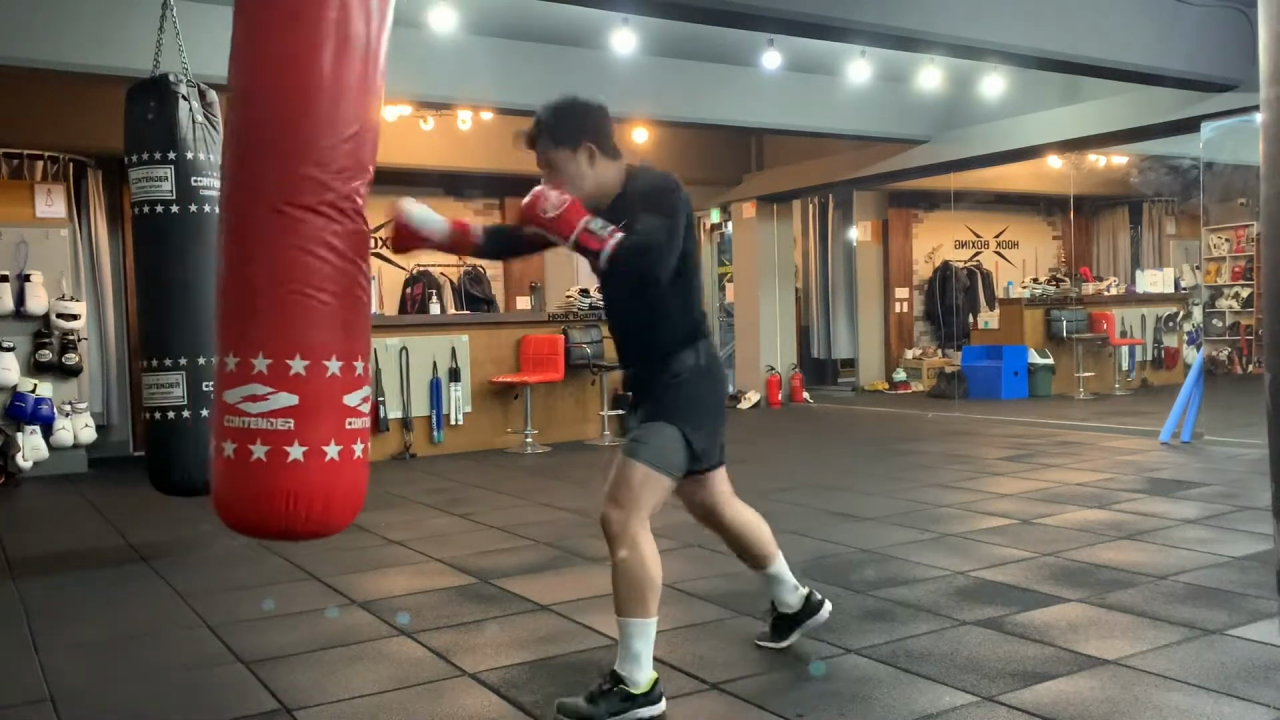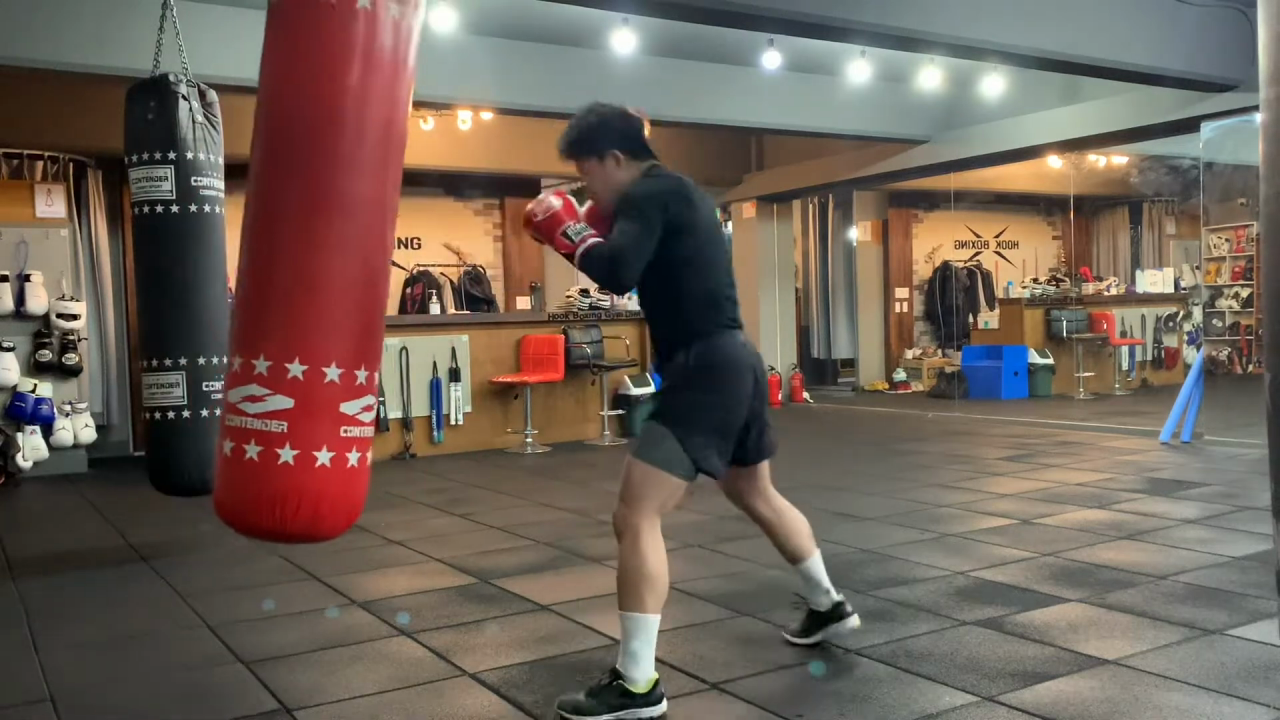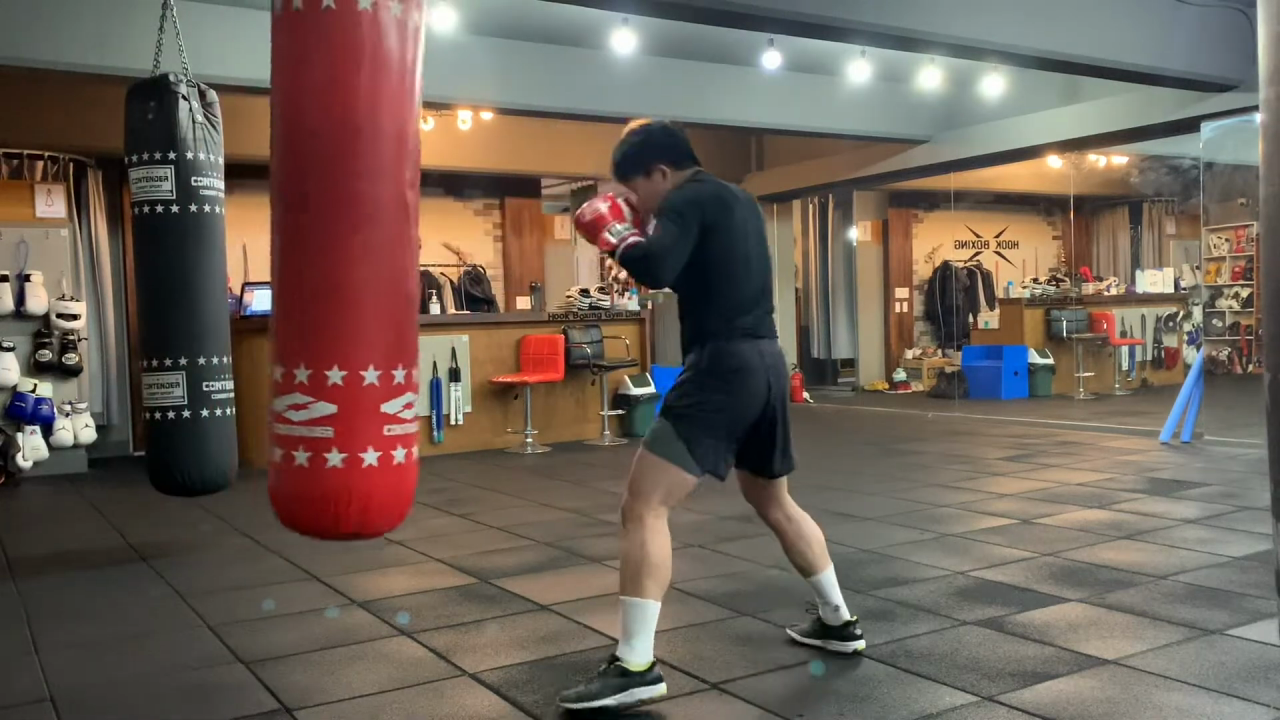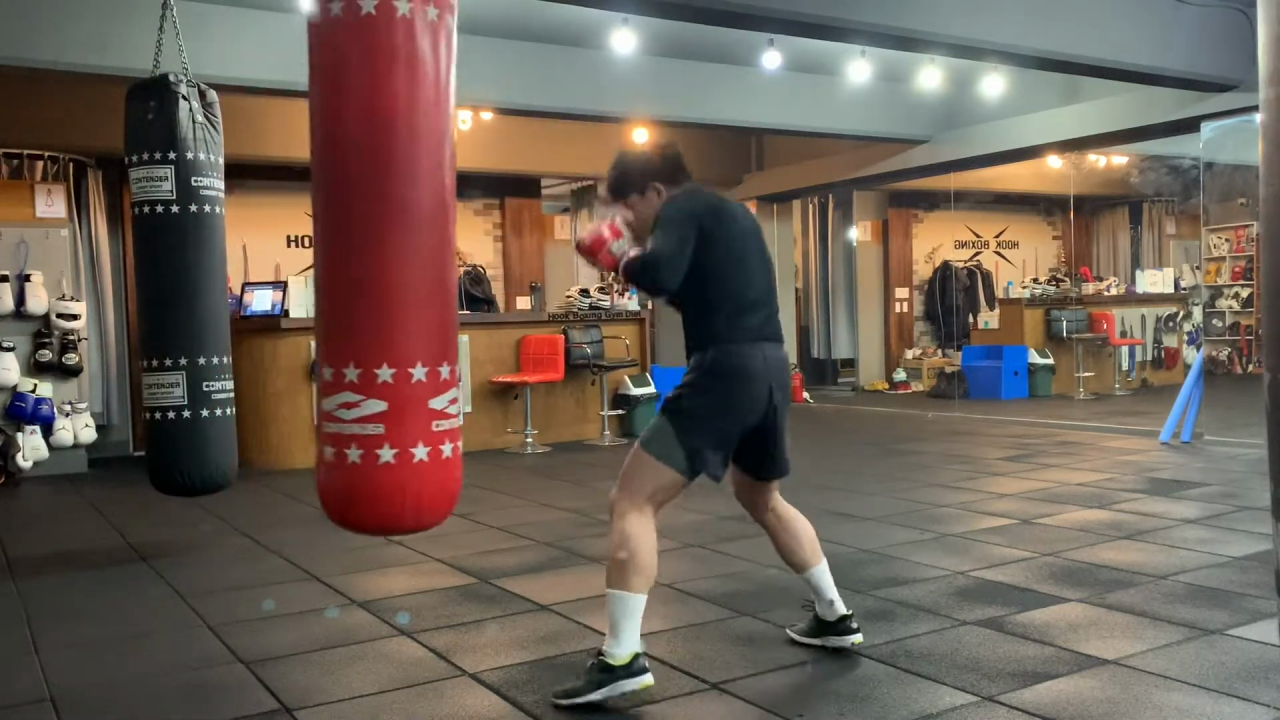
dt=0.2s
person 1, frame 1
left shoulder: (658, 192)
right shoulder: (595, 203)
left elbow: (650, 271)
right elbow: (512, 242)
left wrist: (578, 228)
right wrist: (442, 230)
left hip: (686, 376)
right hip: (659, 381)
left knee: (623, 518)
right knee: (715, 504)
right ankle: (797, 603)
person 1, frame 2
left shoulder: (646, 192)
right shoulder: (682, 192)
left elbow: (617, 275)
left wrist: (567, 231)
right wrist: (600, 232)
left hip: (704, 368)
right hip: (736, 361)
left knee: (635, 516)
right knee: (754, 494)
right ankle: (829, 606)
person 1, frame 3
left shoulder: (689, 197)
right shoulder: (739, 202)
left elbow: (657, 271)
left wrist: (611, 233)
right wrist: (642, 237)
left hip: (721, 367)
right hip: (764, 363)
left knee: (642, 506)
right knee: (772, 501)
left ankle: (635, 665)
right ankle: (838, 621)
person 1, frame 4
left shoulder: (685, 208)
right shoulder: (733, 213)
left elbow: (660, 275)
left wrist: (615, 254)
right wrist: (636, 258)
left hip: (726, 371)
right hip: (769, 367)
left knee: (631, 502)
right knee: (762, 499)
left ankle: (621, 659)
right ankle: (835, 617)
